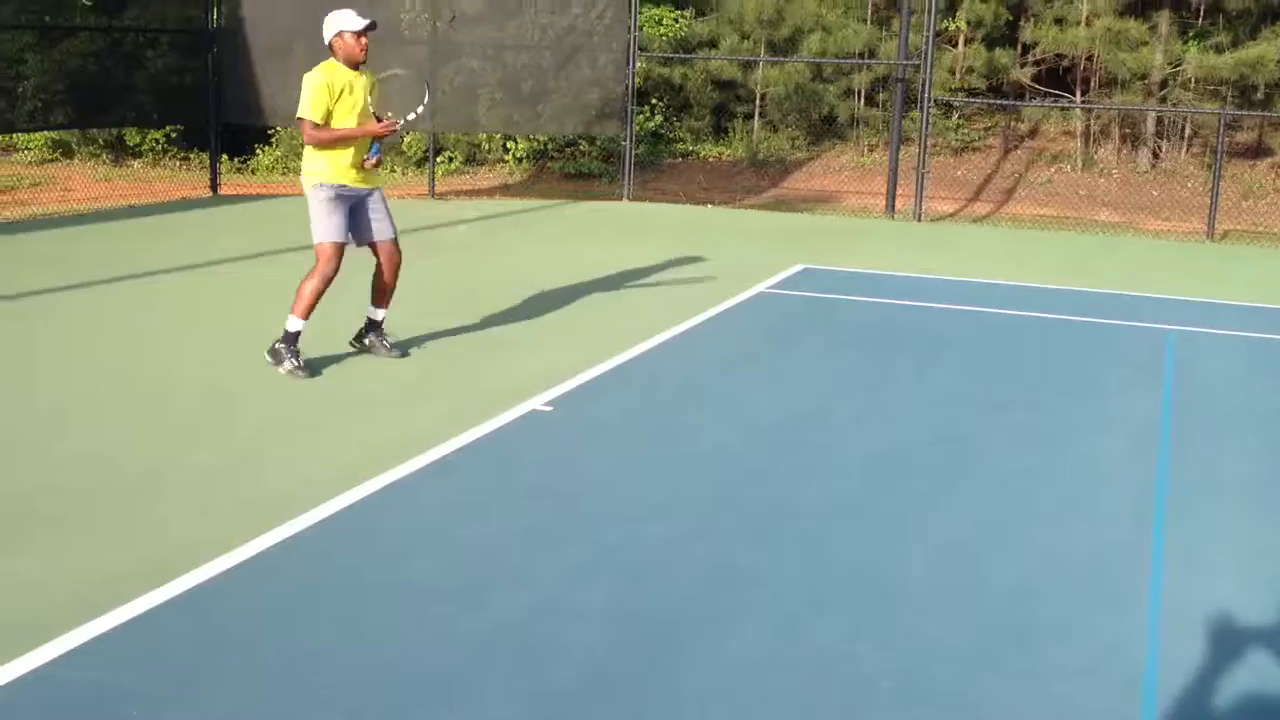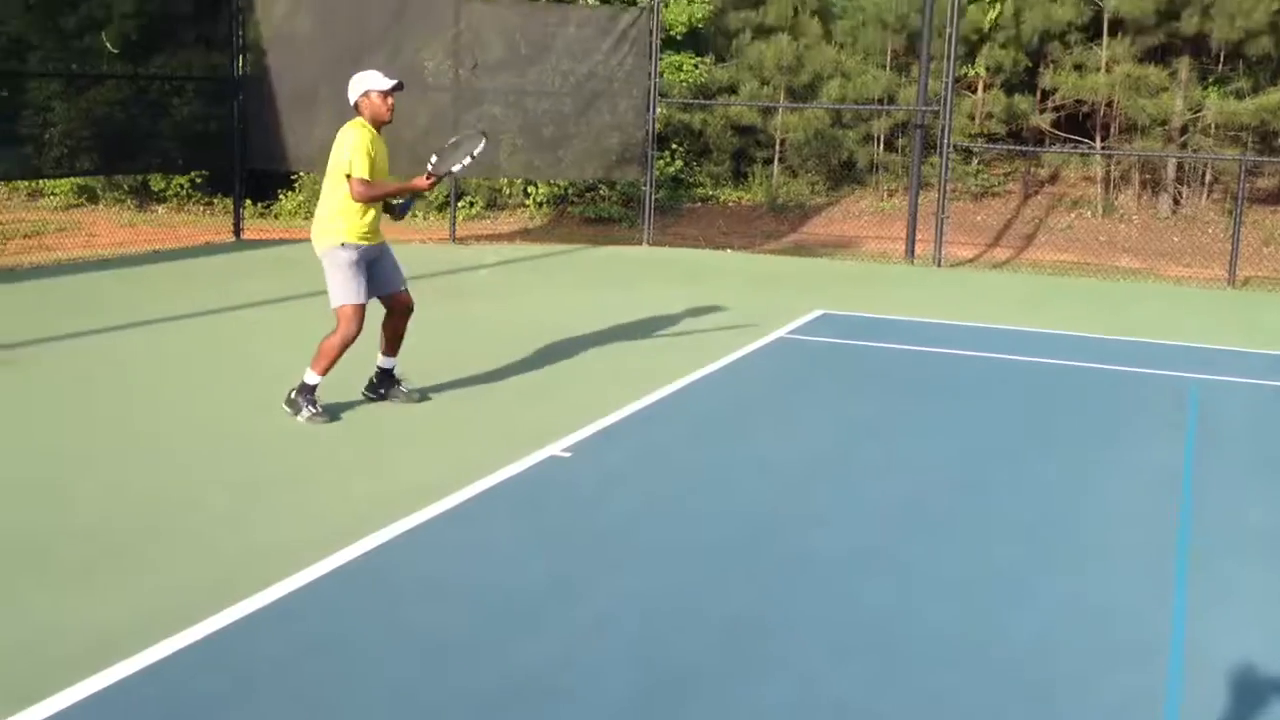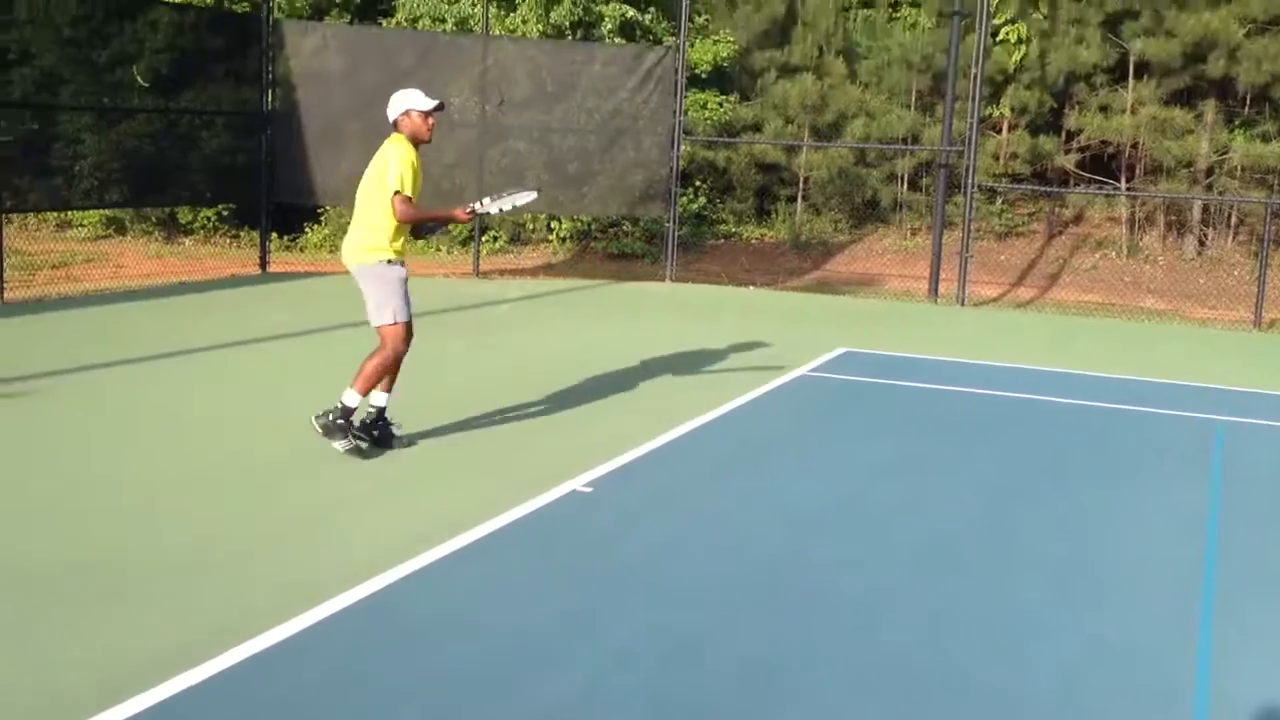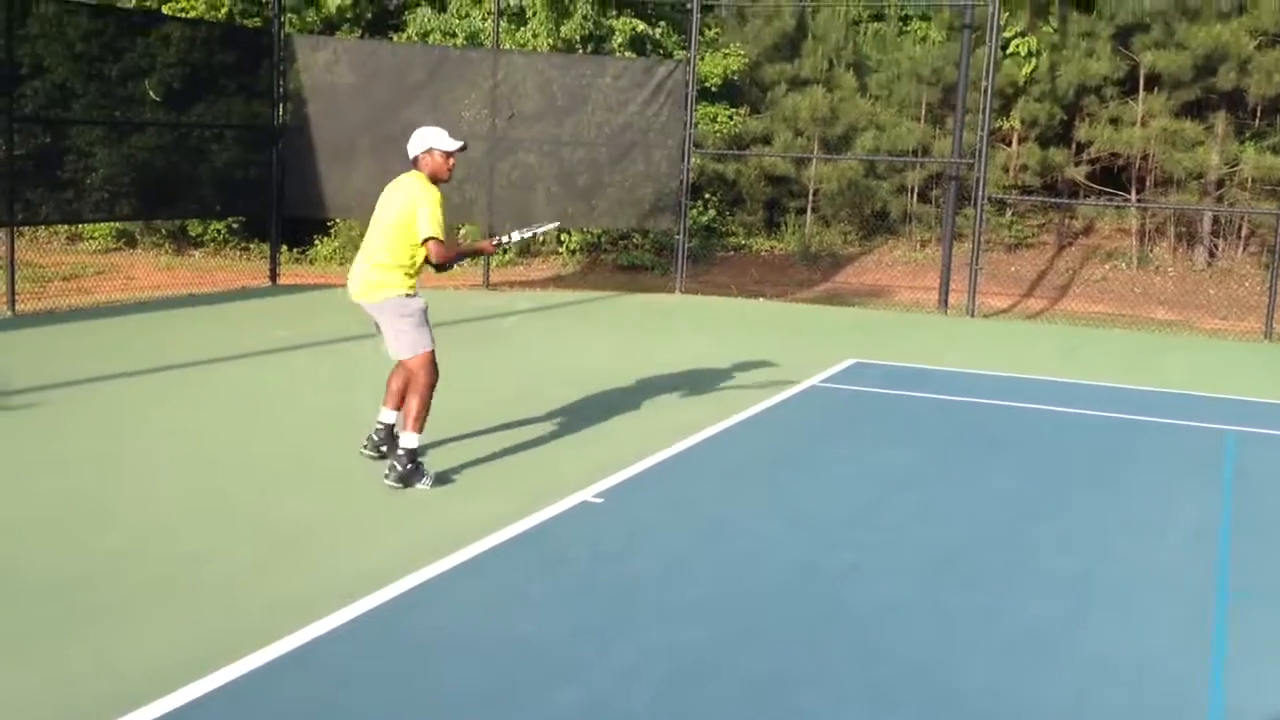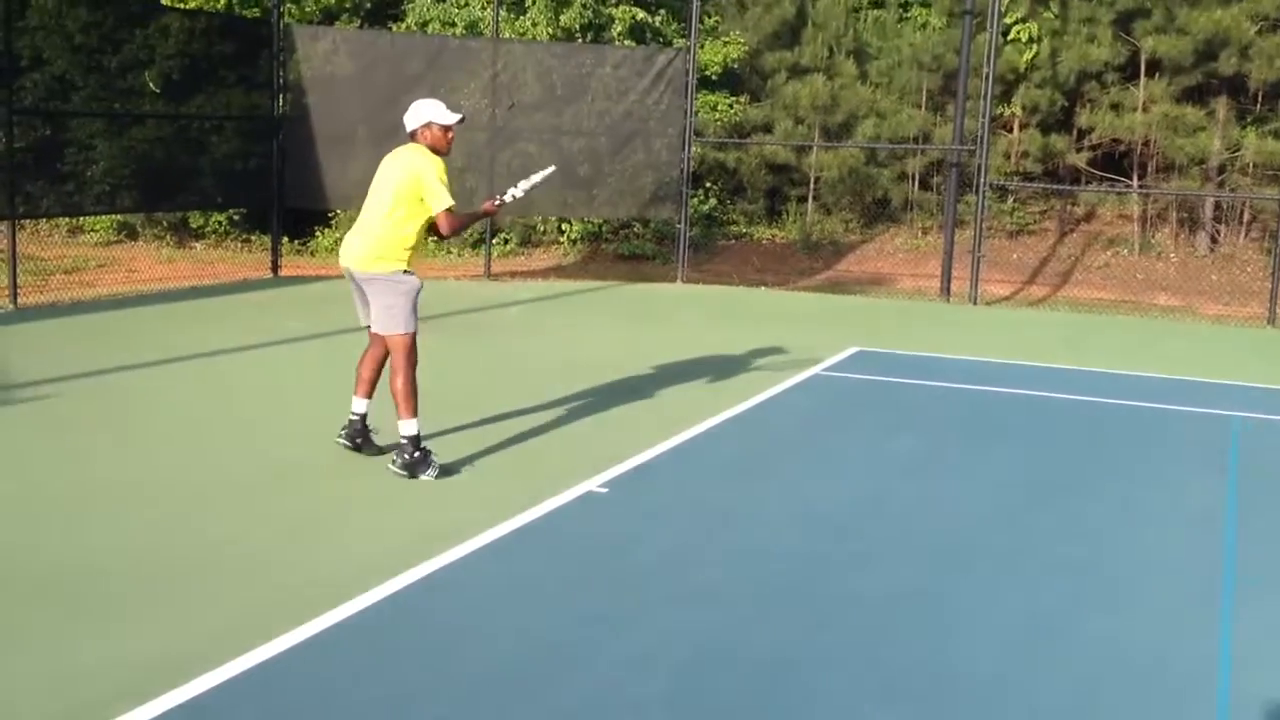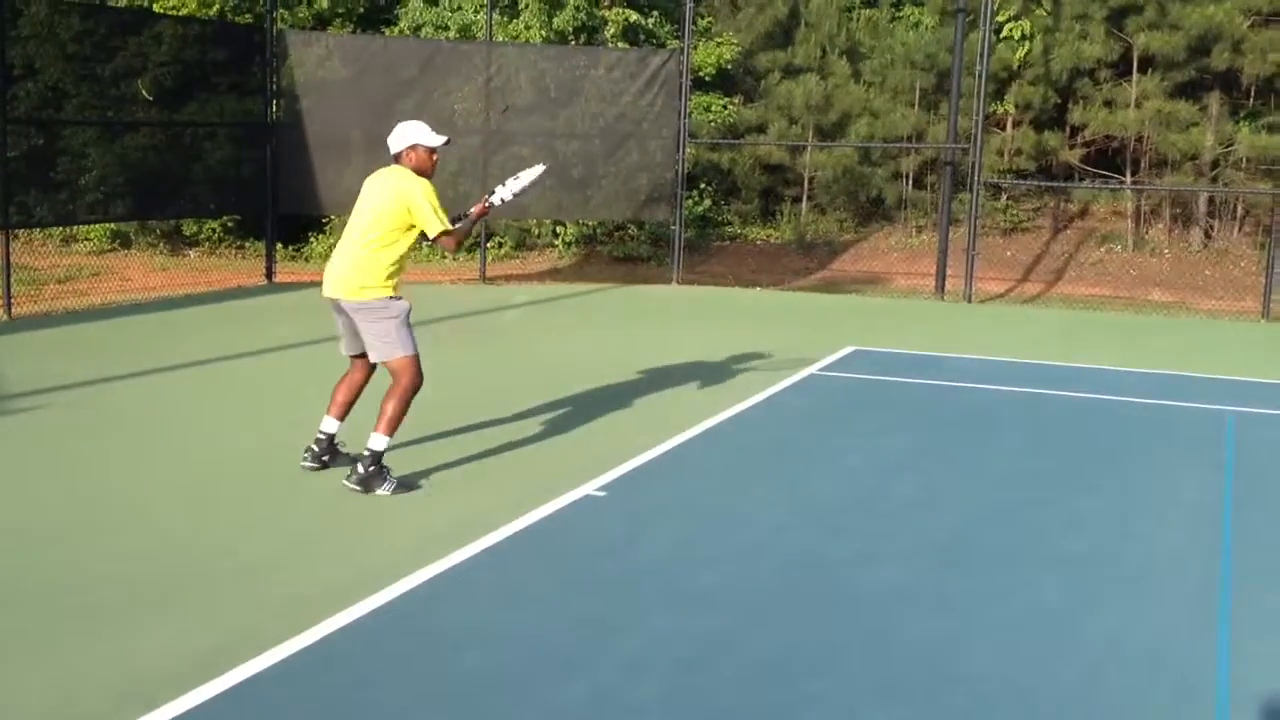
dt=0.2s
person 1, frame 1
left shoulder: (363, 80)
right shoulder: (320, 78)
right elbow: (310, 135)
left wrist: (375, 146)
right wrist: (364, 132)
left hip: (363, 184)
right hip: (327, 180)
left knee: (390, 259)
right knee: (329, 263)
left ankle: (370, 332)
right ankle: (285, 344)
person 1, frame 2
left shoulder: (377, 139)
right shoulder: (354, 136)
right elbow: (358, 192)
left wrist: (394, 205)
right wrist: (410, 187)
left hip: (369, 240)
right hip: (340, 241)
left knee: (402, 305)
right knee: (350, 325)
left ankle: (382, 380)
right ankle: (302, 393)
person 1, frame 3
left shoulder: (399, 151)
right shoulder: (401, 152)
right elbow: (401, 210)
left wrist: (431, 221)
right wrist: (448, 217)
left hip: (382, 254)
right hip: (373, 255)
left knee: (403, 335)
right knee: (394, 345)
left ankle: (373, 419)
right ankle: (337, 416)
person 1, frame 4
left shoulder: (403, 184)
right shoulder: (425, 193)
right elbow: (437, 253)
left wrist: (437, 260)
right wrist: (476, 249)
left hip: (369, 282)
right hip: (387, 289)
left knee: (413, 360)
right knee: (425, 373)
left ankle: (382, 435)
right ankle: (405, 462)
person 1, frame 5
left shoulder: (397, 156)
right shoulder: (429, 163)
right elbow: (448, 226)
left wrist: (435, 222)
right wrist: (482, 211)
left hip: (355, 256)
right hip: (383, 263)
left knee: (381, 341)
right knee: (404, 353)
left ankle: (355, 426)
right ankle: (409, 451)
person 1, frame 6
left shoulder: (378, 179)
right shoulder: (418, 188)
right elbow: (450, 243)
left wrist: (429, 229)
right wrist: (473, 218)
left hip: (337, 283)
right hip: (368, 291)
left knee: (361, 366)
right knee: (409, 377)
left ankle: (321, 448)
right ankle: (369, 465)
